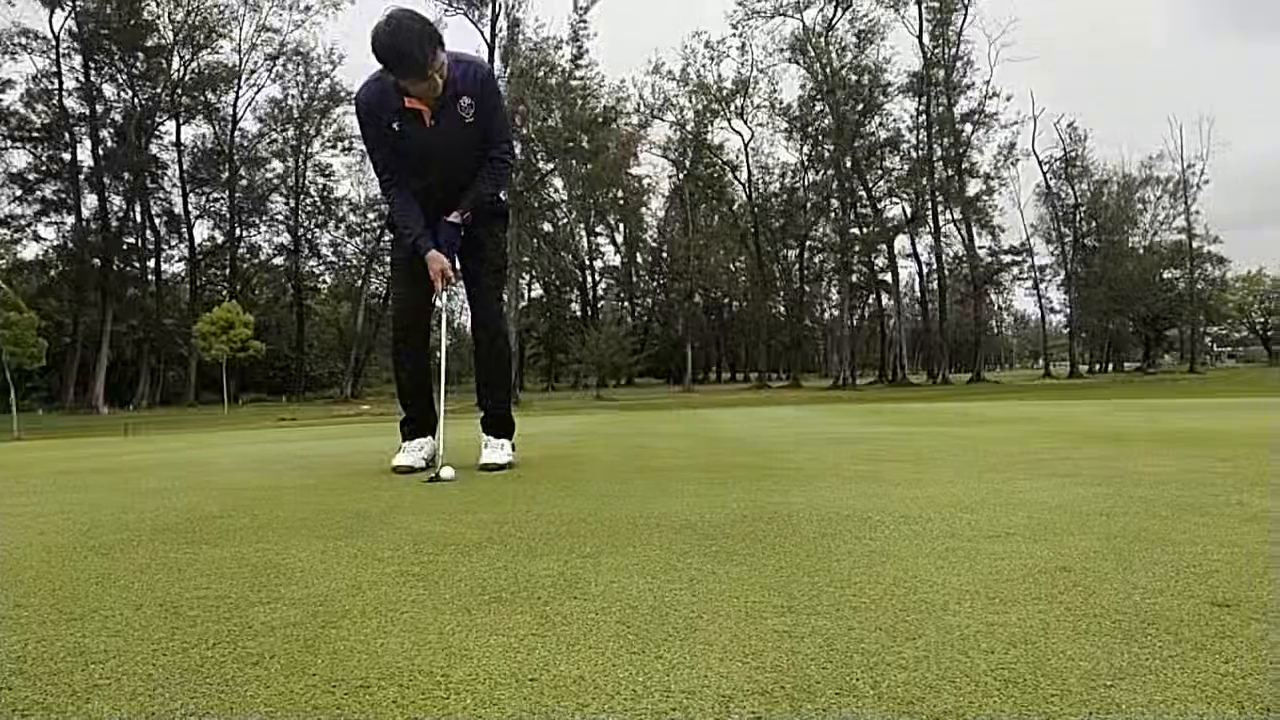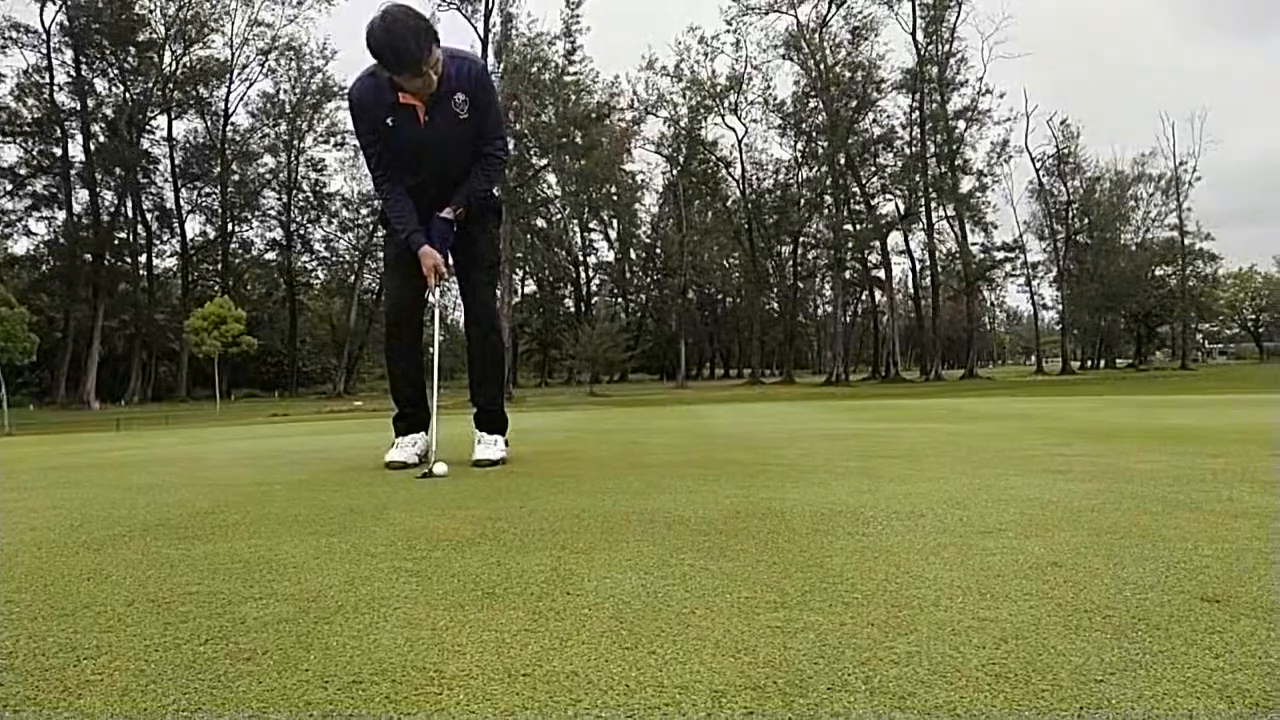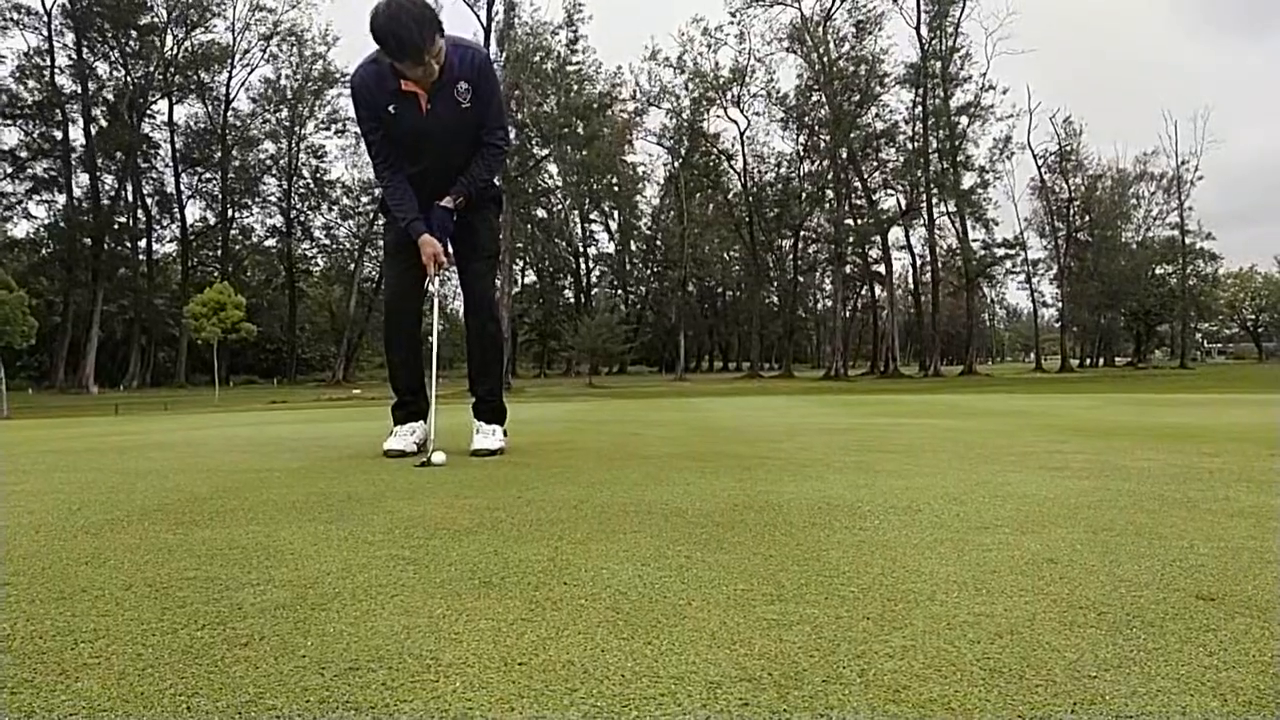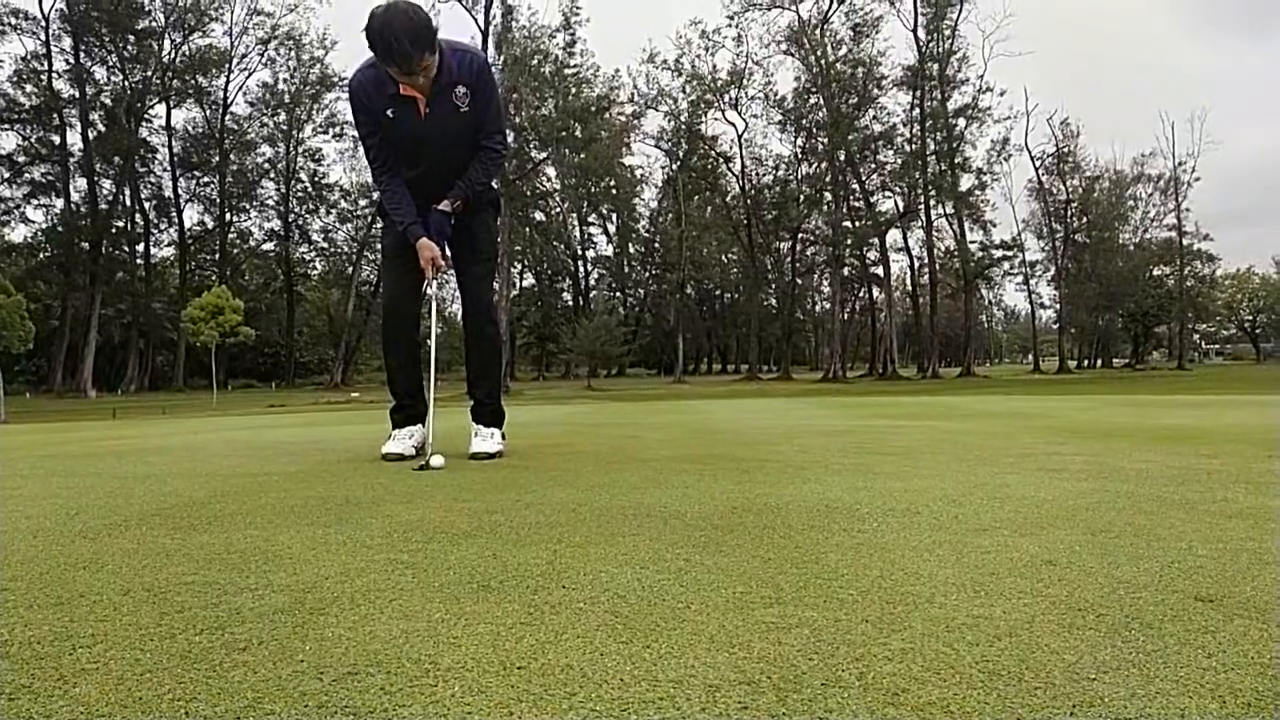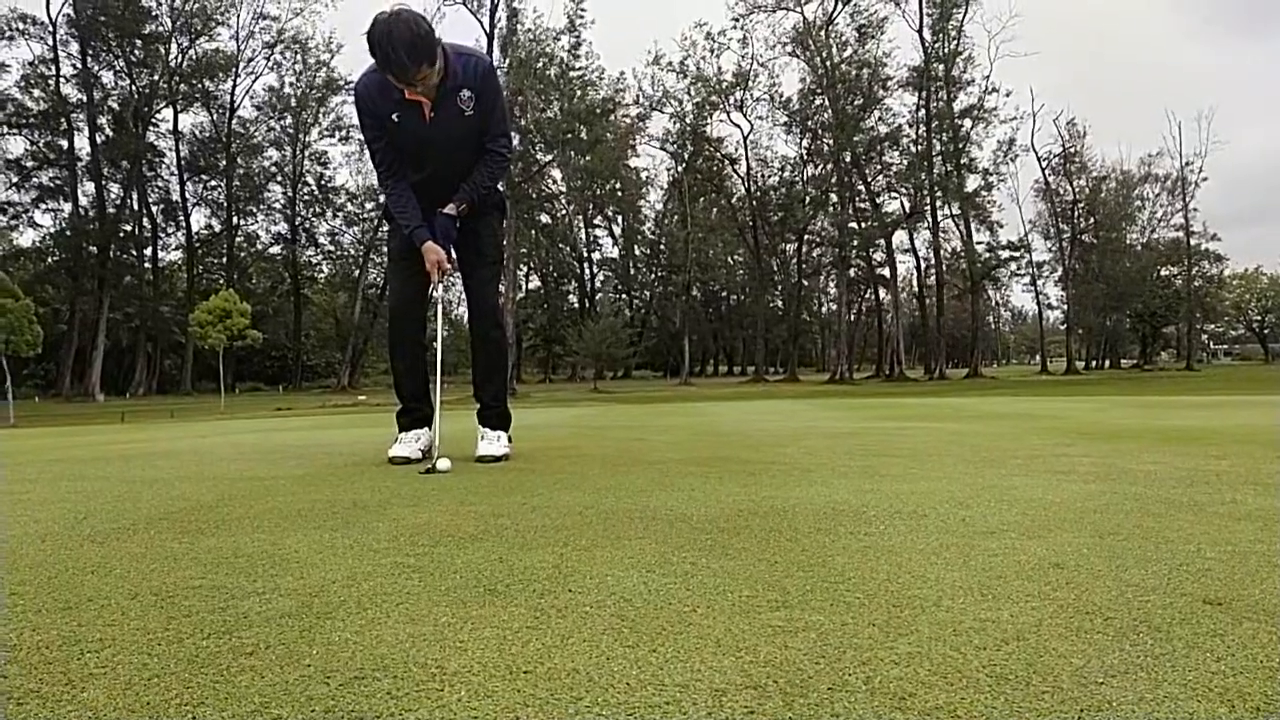
dt=0.2s
person 1, frame 1
left shoulder: (477, 76)
right shoulder: (372, 100)
left elbow: (501, 157)
right elbow: (392, 184)
left wrist: (460, 215)
right wrist: (426, 248)
left hip: (478, 210)
right hip: (415, 218)
left knee: (488, 315)
right knee: (407, 320)
left ankle: (498, 432)
right ankle: (418, 434)
person 1, frame 2
left shoulder: (471, 72)
right shoulder: (365, 95)
left elbow: (495, 152)
right elbow: (386, 180)
left wrist: (454, 211)
right wrist: (420, 243)
left hip: (471, 207)
right hip: (408, 214)
left knee: (482, 311)
right knee: (400, 315)
left ankle: (491, 429)
right ankle: (411, 430)
person 1, frame 3
left shoulder: (473, 61)
right shoulder: (367, 82)
left elbow: (496, 141)
right elbow: (386, 167)
left wrist: (454, 200)
right wrist: (419, 231)
left hip: (472, 195)
right hip: (408, 203)
left knee: (481, 299)
right knee: (399, 304)
left ankle: (489, 418)
right ankle: (409, 418)
person 1, frame 4
left shoulder: (472, 66)
right shoulder: (365, 86)
left elbow: (494, 146)
right elbow: (384, 172)
left wrist: (452, 203)
right wrist: (416, 234)
left hip: (469, 200)
right hip: (405, 207)
left knee: (479, 303)
right knee: (397, 307)
left ankle: (488, 422)
right ankle: (407, 422)
person 1, frame 5
left shoulder: (476, 69)
right shoulder: (370, 91)
left elbow: (499, 150)
right elbow: (389, 175)
left wrist: (456, 207)
right wrist: (421, 238)
left hip: (474, 203)
right hip: (411, 210)
left knee: (485, 307)
right knee: (403, 311)
left ankle: (494, 424)
right ankle: (414, 425)
